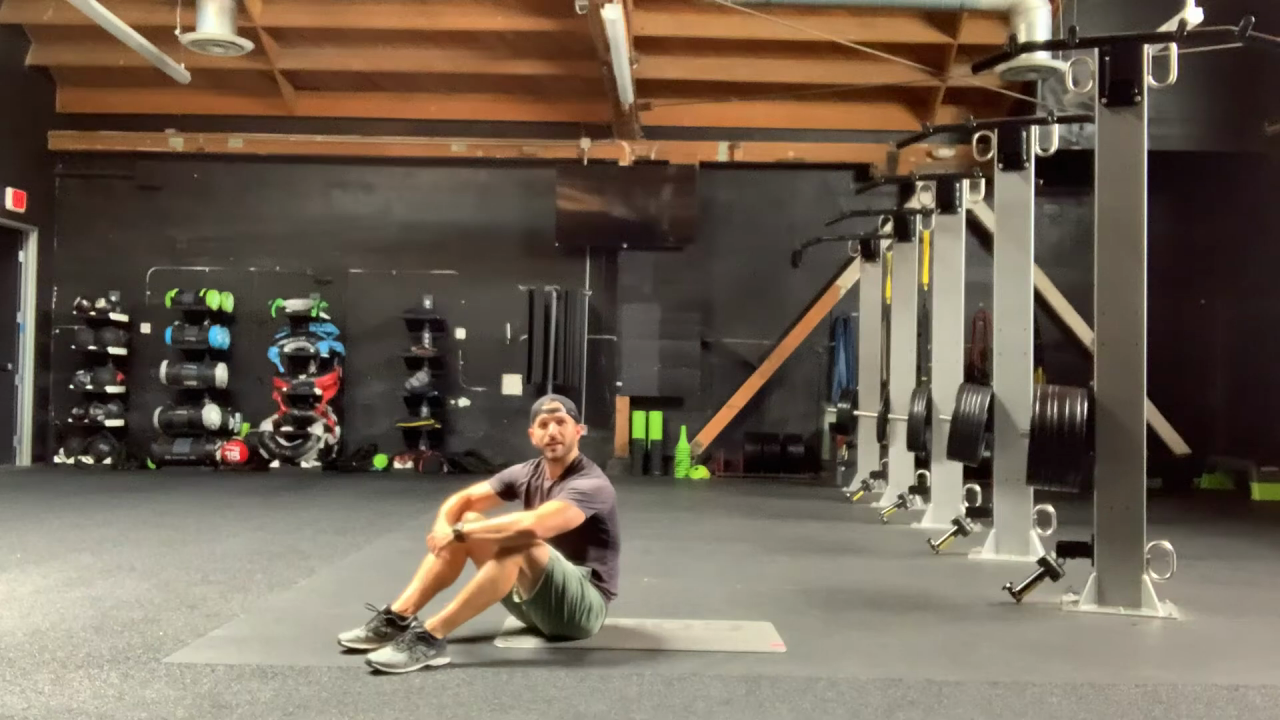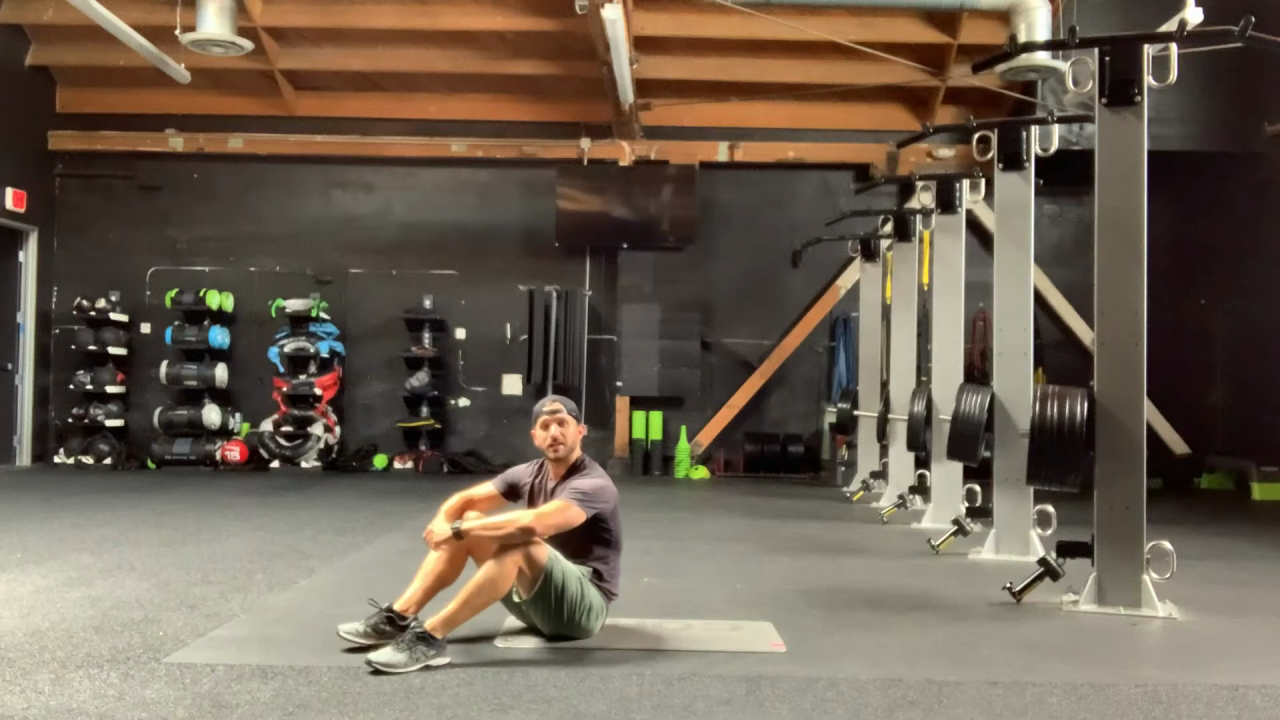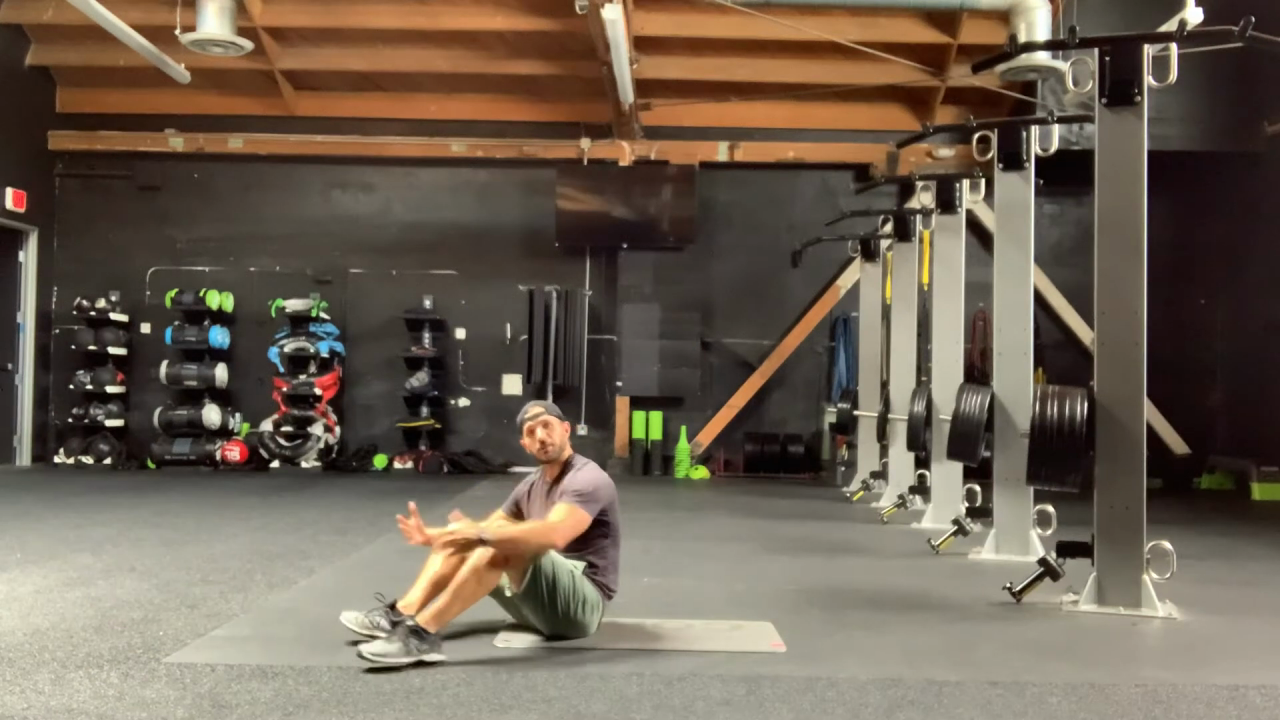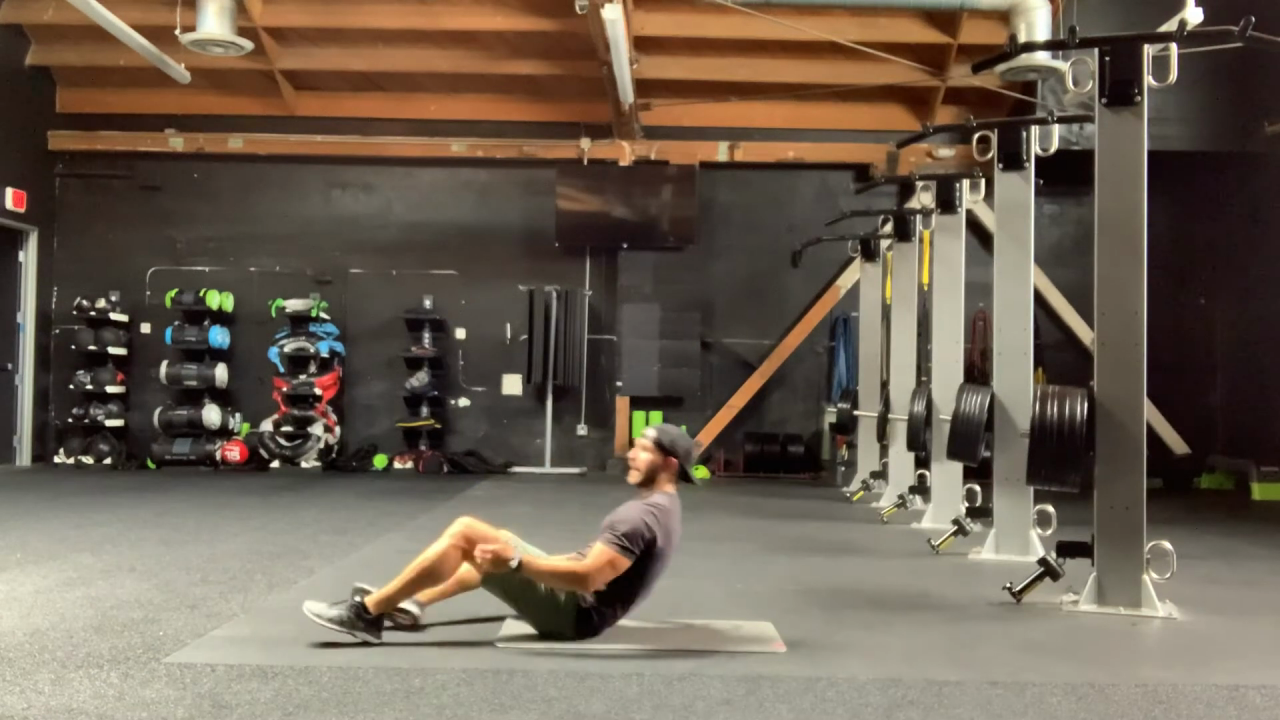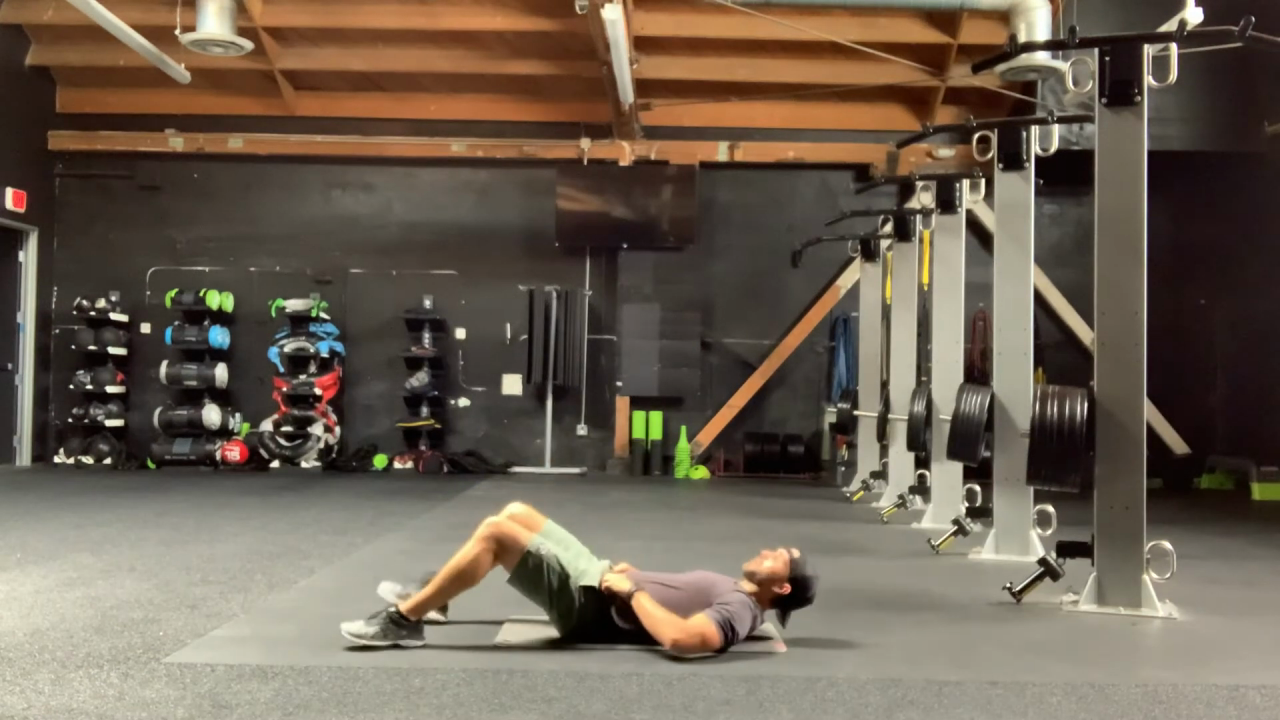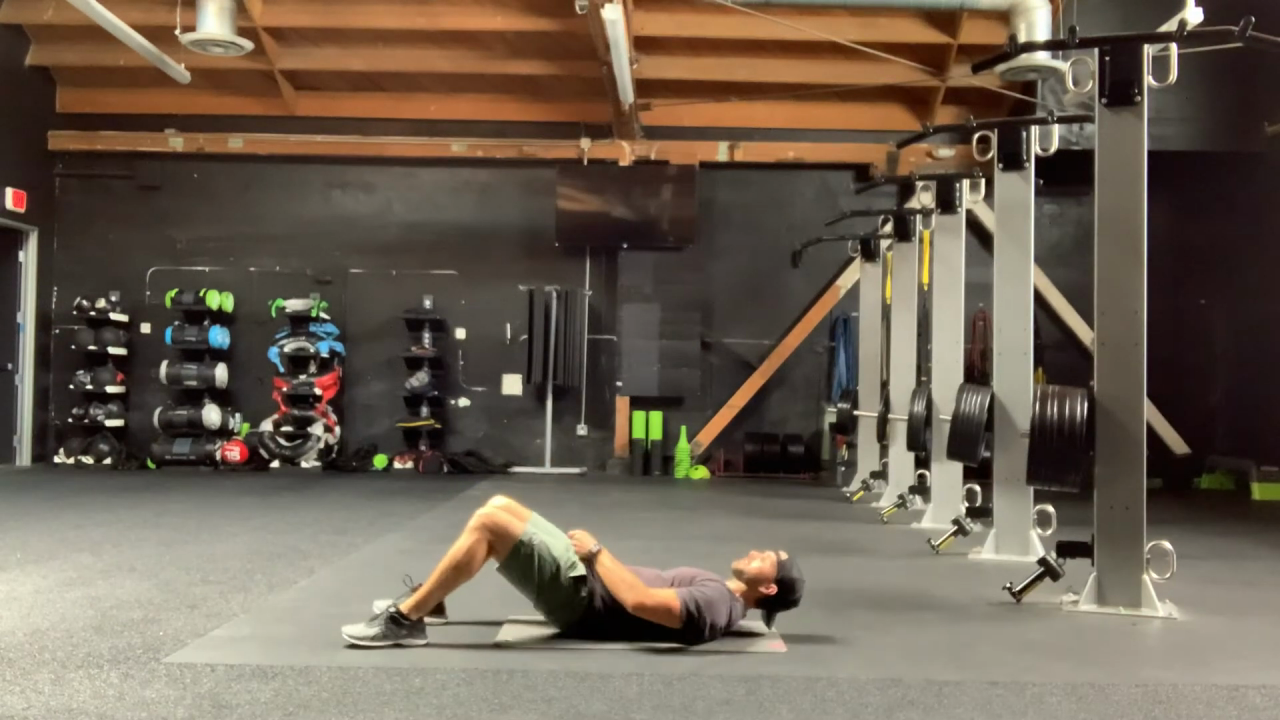
dt=0.7s
person 1, frame 1
left shoulder: (591, 485)
right shoulder: (527, 473)
left elbow: (531, 525)
right elbow: (462, 499)
left wrist: (458, 533)
right wrist: (443, 528)
left hip: (582, 606)
right hip: (534, 595)
left knee: (519, 544)
right knee: (467, 522)
left ankle: (431, 636)
right ankle: (397, 619)
person 1, frame 2
left shoulder: (593, 485)
right shoulder: (530, 474)
left elbow: (531, 523)
right elbow: (465, 499)
left wrist: (457, 530)
right wrist: (442, 523)
left hip: (583, 604)
right hip: (535, 594)
left knee: (519, 543)
right knee: (468, 522)
left ankle: (430, 636)
right ankle: (398, 618)
person 1, frame 3
left shoulder: (588, 481)
right shoulder: (531, 486)
left elbow: (553, 536)
right elbow: (490, 530)
left wrist: (482, 536)
right wrist: (431, 536)
left hip: (580, 604)
right hip: (539, 598)
left knee: (499, 541)
right knee: (464, 534)
left ankle: (422, 633)
right ankle: (400, 612)
person 1, frame 4
left shoulder: (644, 516)
right shoulder: (659, 507)
left elbow: (587, 578)
left wrist: (516, 561)
left hip: (571, 612)
right hip: (577, 607)
left knee: (465, 533)
right knee: (493, 554)
left ankle: (367, 614)
right ankle: (411, 604)
person 1, frame 5
left shoulder: (738, 612)
right shoulder: (732, 591)
left elbow: (679, 638)
left wrist: (631, 592)
right wrist: (633, 574)
left hip: (588, 606)
right hip: (595, 576)
left knee: (493, 531)
right knee: (513, 513)
left ankle: (403, 620)
right ankle: (432, 595)
person 1, frame 6
left shoulder: (717, 603)
right shoulder: (716, 589)
left elbow: (640, 601)
left wrist: (596, 553)
right wrist: (597, 555)
left hip: (580, 597)
right hip: (585, 579)
left knee: (487, 522)
right knee: (498, 505)
left ankle: (405, 620)
right ankle: (428, 602)
